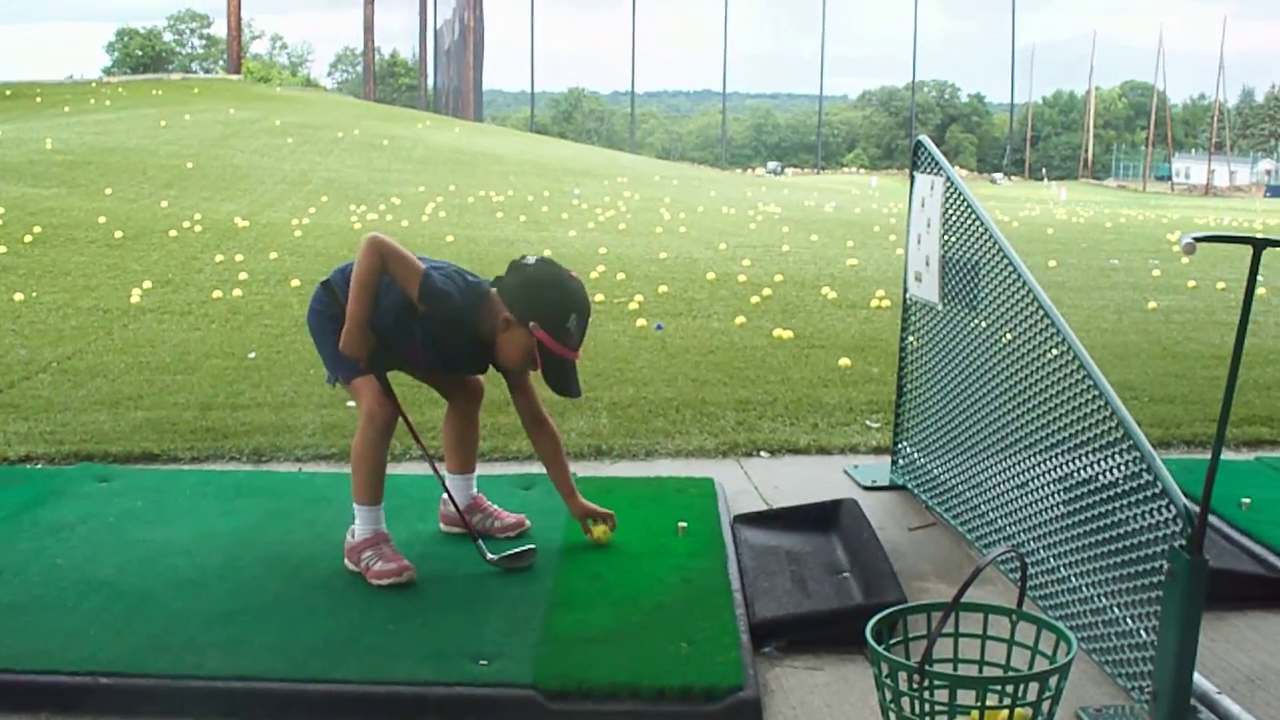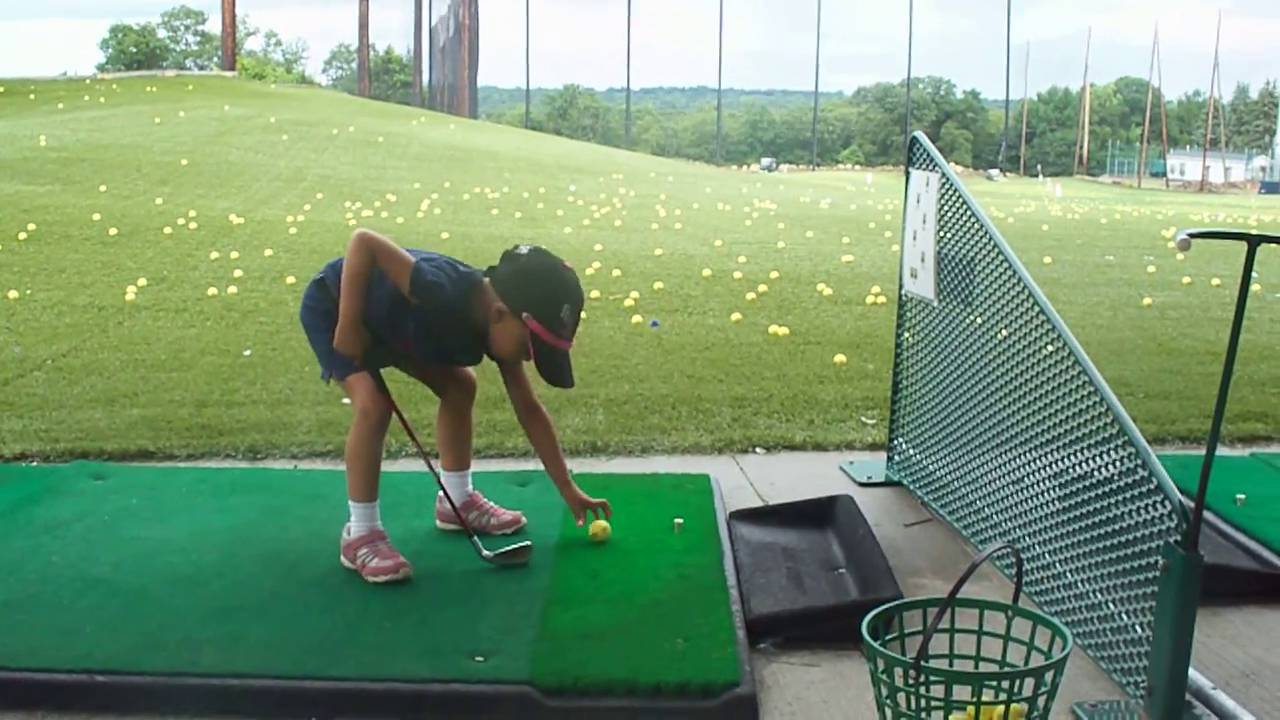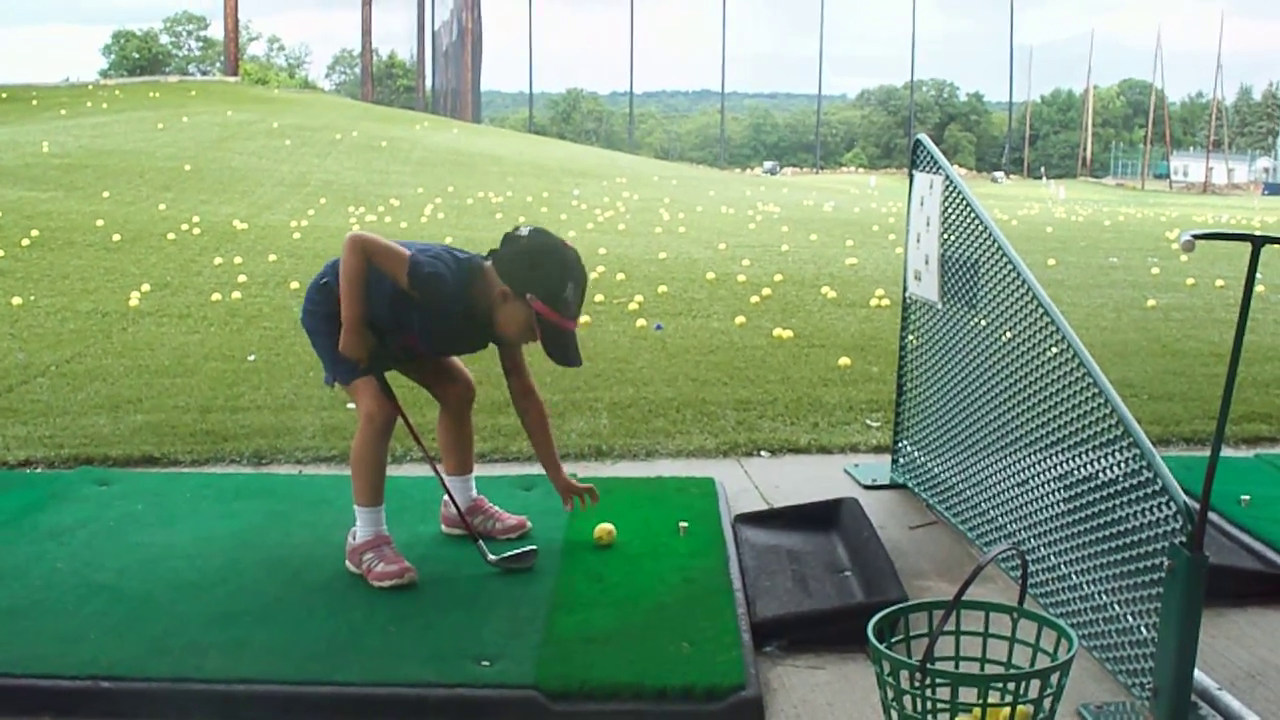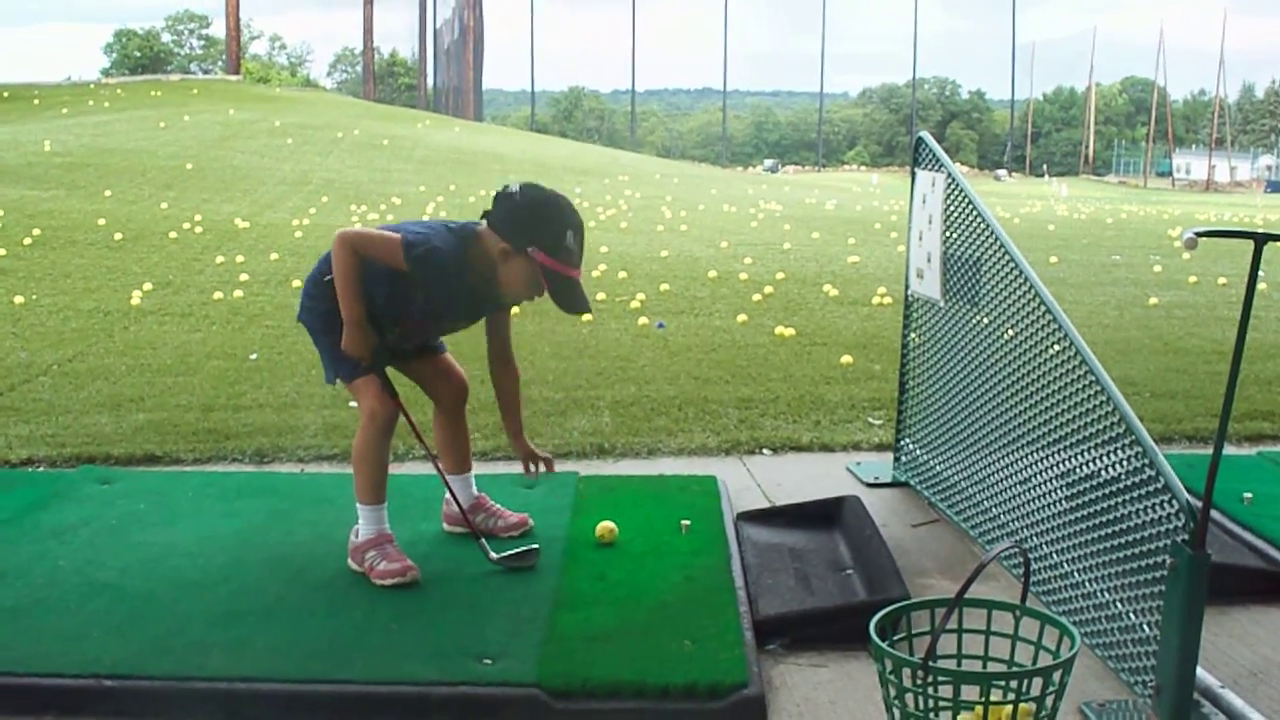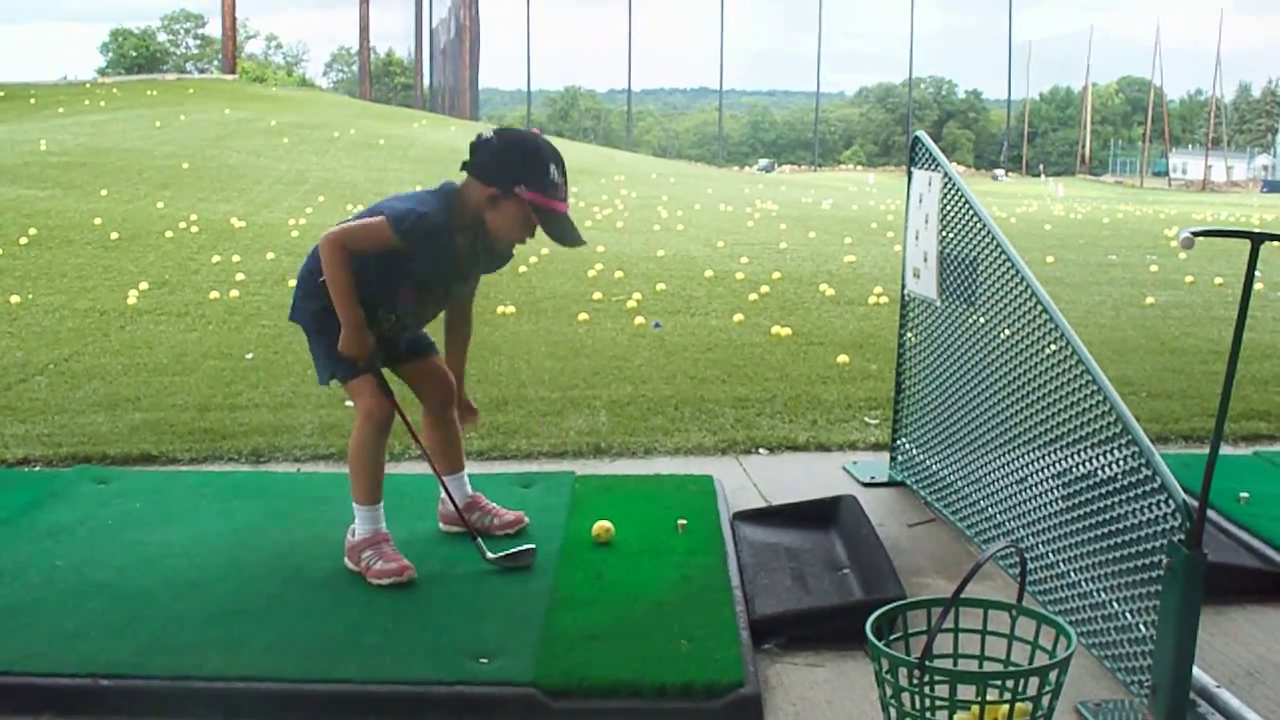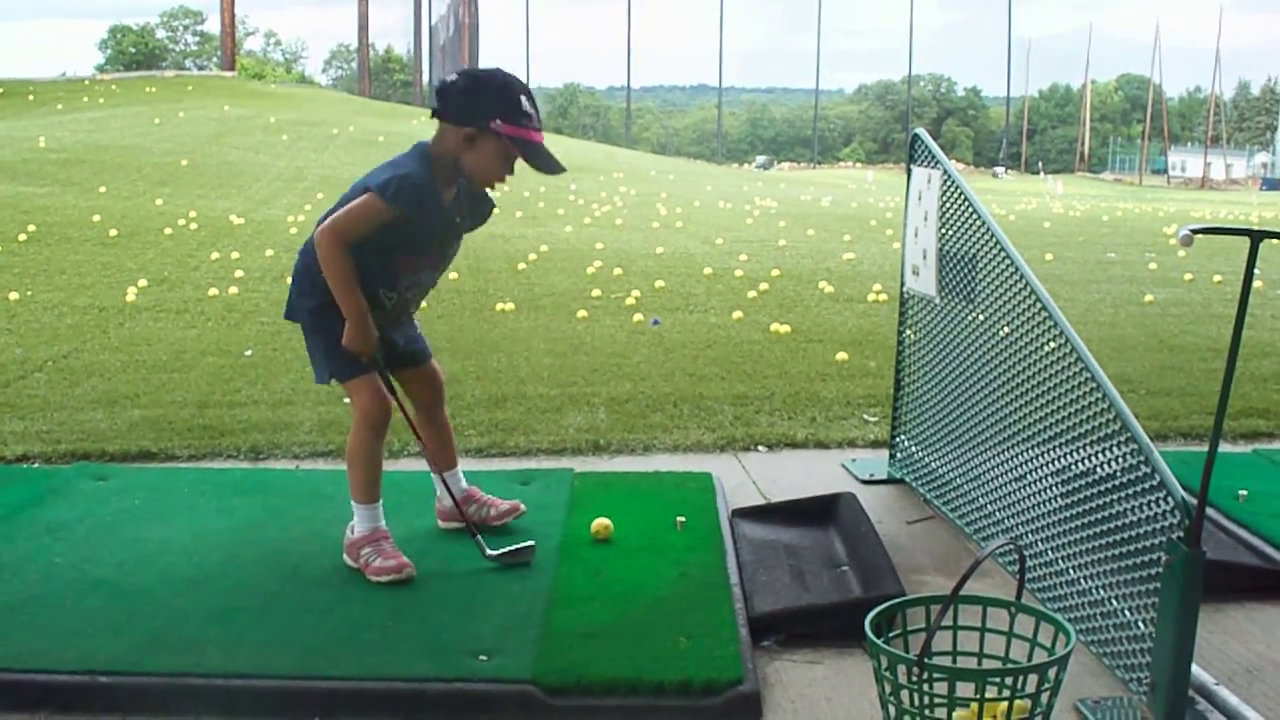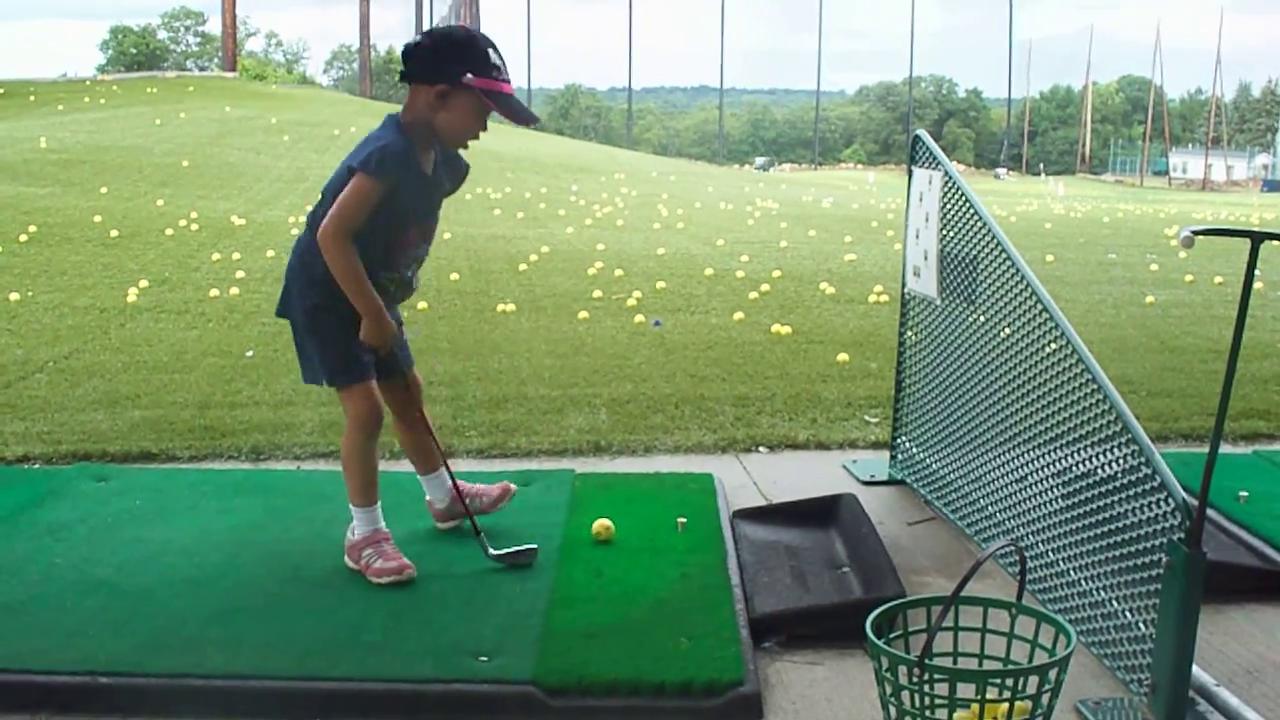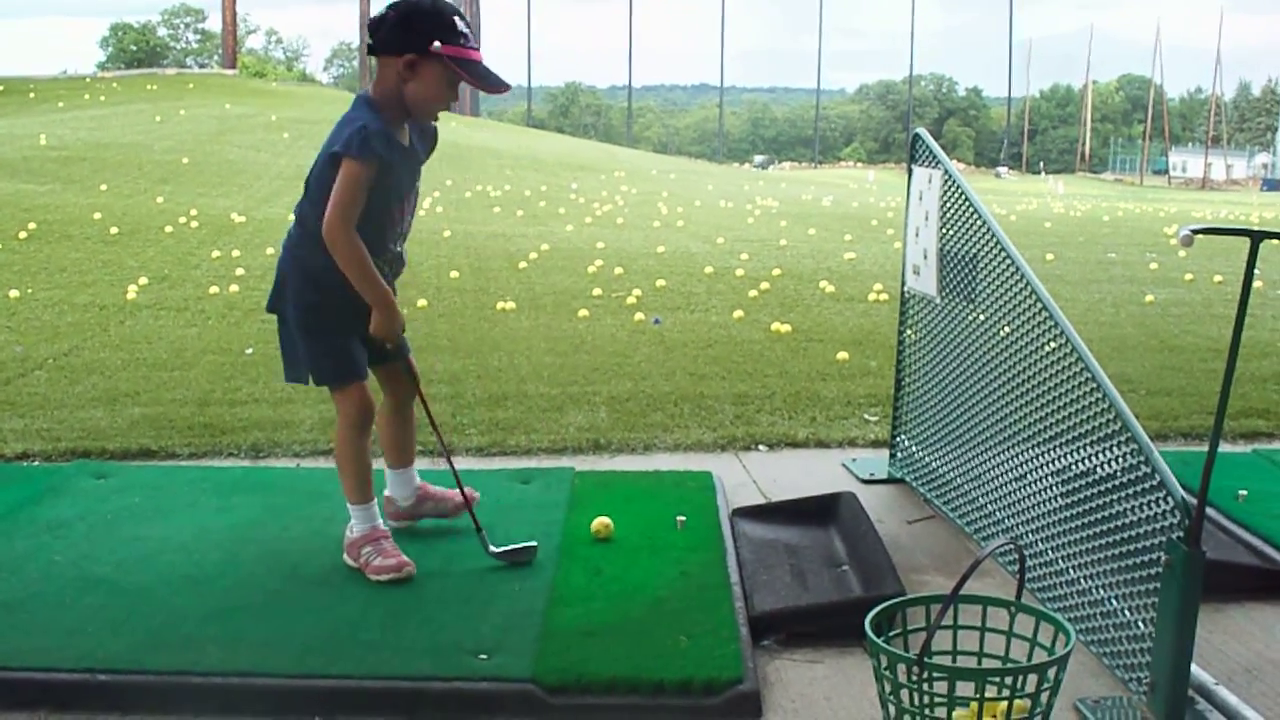
dt=0.1s
person 1, frame 1
left shoulder: (501, 338)
right shoulder: (448, 301)
left elbow: (536, 421)
right elbow: (373, 244)
left wrist: (573, 499)
right wrist: (356, 327)
left hip: (396, 319)
right hip: (341, 312)
left knee: (467, 390)
right knee: (379, 407)
left ankle: (461, 502)
right ankle: (364, 536)
person 1, frame 2
left shoulder: (496, 324)
right shoulder: (442, 292)
left elbow: (529, 408)
right elbow: (362, 240)
left wrist: (566, 487)
right wrist: (352, 326)
left hip: (392, 318)
right hip: (335, 306)
left knee: (460, 385)
right knee: (373, 403)
left ankle: (459, 500)
right ankle: (361, 534)
person 1, frame 3
left shoulder: (497, 313)
right shoulder: (441, 281)
left elbow: (524, 393)
right elbow: (355, 243)
left wrist: (558, 476)
right wrist: (352, 328)
left hip: (391, 317)
right hip: (336, 308)
left knee: (458, 389)
right knee: (378, 408)
left ankle: (463, 504)
right ankle: (366, 538)
person 1, frame 4
left shoulder: (495, 282)
right shoulder: (436, 254)
left elbow: (502, 360)
right elbow: (345, 240)
left wrist: (518, 438)
right wrist: (356, 326)
right hip: (335, 303)
left knee: (453, 386)
right knee: (380, 409)
left ankle: (465, 503)
right ankle: (368, 538)
person 1, frame 5
left shoulder: (481, 241)
right shoulder: (424, 221)
left elbow: (458, 312)
right elbow: (332, 242)
left wrist: (459, 388)
right wrist: (353, 327)
left hip: (388, 313)
right hip: (330, 299)
left knee: (439, 389)
right knee: (376, 404)
left ankle: (459, 502)
right ankle: (365, 535)
person 1, frame 6
left shoulder: (463, 196)
right shoulder: (408, 184)
right elbow: (328, 240)
left wrist: (396, 318)
right wrist: (356, 321)
left hip: (384, 300)
right hip: (329, 297)
left knee: (428, 385)
right knee: (373, 404)
left ankle: (457, 500)
right ankle: (365, 533)
person 1, frame 7
left shoulder: (439, 161)
right shoulder: (389, 155)
right elbow: (332, 235)
left wrist: (384, 310)
right wrist: (373, 315)
left hip: (372, 292)
right hip: (323, 295)
left knee: (406, 393)
right knee: (366, 406)
left ankle: (443, 497)
right ankle: (365, 534)
person 1, frame 8
left shoulder: (410, 131)
right shoulder: (367, 133)
right elbow: (336, 230)
left wrist: (385, 296)
right wrist: (382, 305)
left hip: (364, 289)
right hip: (318, 291)
left knee: (402, 383)
right knee: (357, 403)
left ankle: (404, 491)
right ankle: (364, 532)
